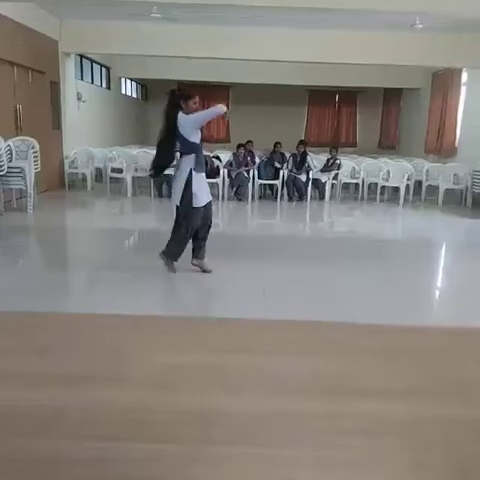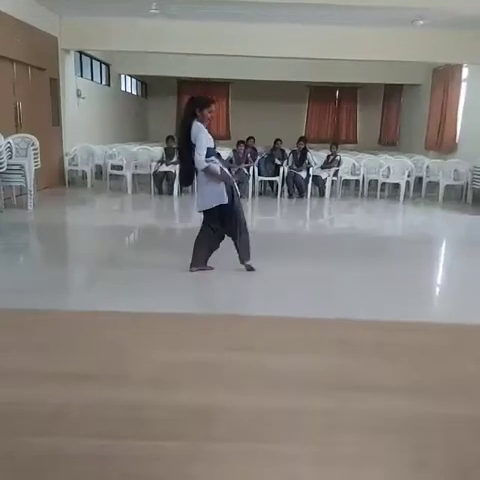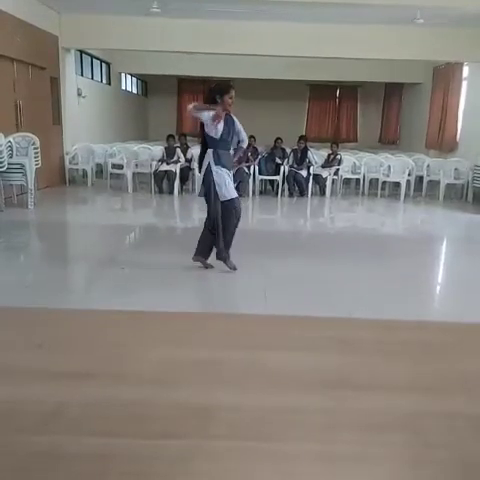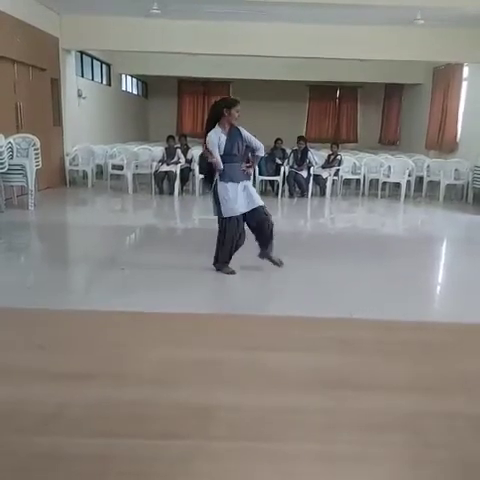
dt=0.5s
person 1, frame 1
left shoulder: (180, 120)
right shoulder: (189, 120)
right elbow: (220, 109)
right wrist: (220, 108)
left hip: (194, 171)
right hip: (190, 171)
left knee: (205, 217)
right knee: (191, 219)
left ankle: (198, 257)
right ankle: (169, 255)
person 1, frame 2
left shoulder: (193, 128)
right shoulder: (201, 130)
right elbow: (199, 160)
right wrist: (218, 174)
left hip: (206, 179)
right hip: (214, 177)
left knee: (213, 222)
right knee: (234, 216)
left ankle: (198, 262)
right ankle: (244, 257)
person 1, frame 3
left shoulder: (232, 119)
right shoulder: (209, 116)
left elbow: (244, 140)
right elbow: (191, 109)
left wrist: (236, 158)
right wrist: (213, 109)
left hip: (226, 168)
right hip: (214, 167)
left knee: (226, 212)
right knee: (231, 211)
left ankle: (201, 254)
right ankle: (223, 254)
person 1, frame 4
left shoulder: (239, 131)
right shoulder: (213, 136)
left elbow: (259, 148)
right elbow: (219, 167)
left wrist: (251, 167)
right wrist: (214, 161)
left hip: (244, 182)
right hip: (226, 185)
left knee: (264, 220)
right knee: (232, 226)
left ankle: (266, 251)
right ankle: (221, 262)
